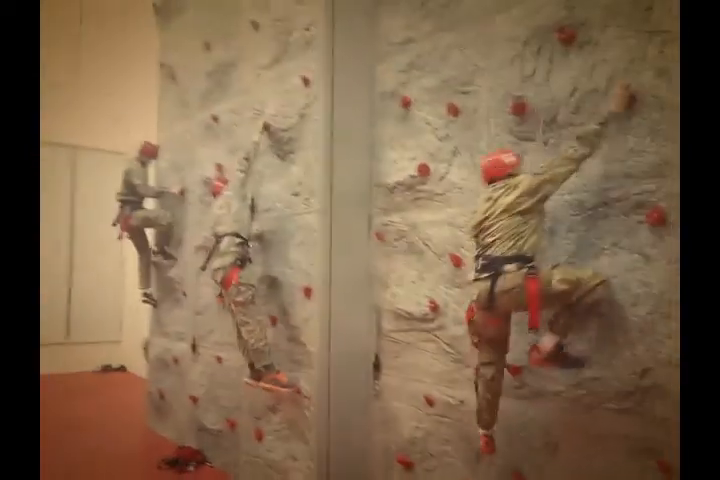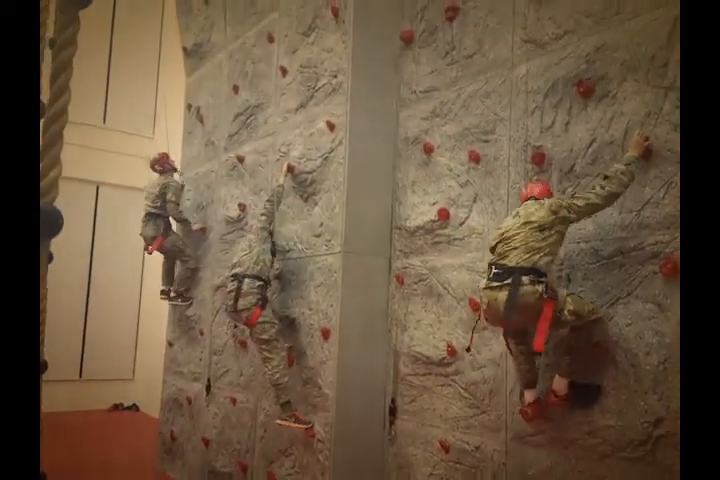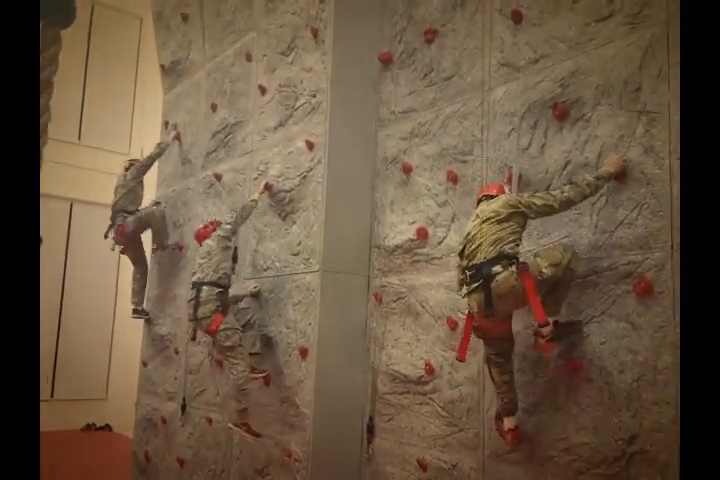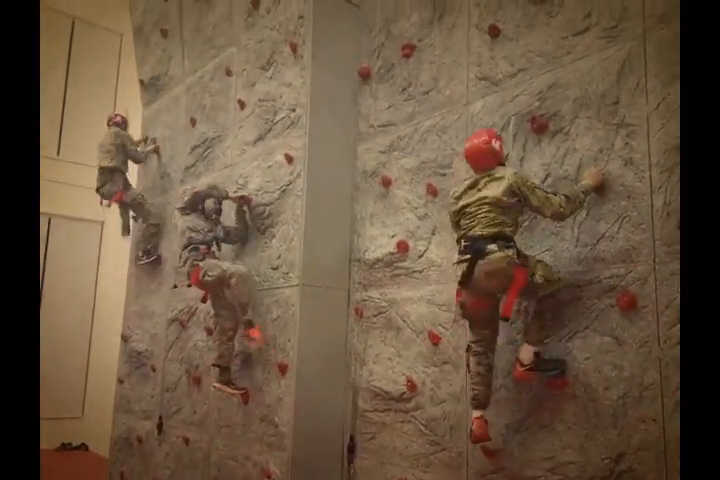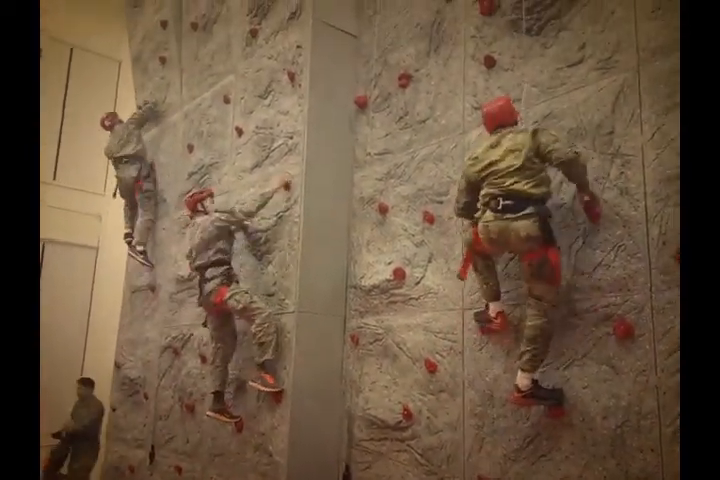
dt=1s
person 1, frame 1
left shoulder: (485, 205)
right shoulder: (529, 186)
right elbow: (577, 152)
right wrist: (611, 111)
left hip: (485, 290)
right hip: (518, 282)
left knee: (490, 360)
right knee: (596, 283)
left ankle: (486, 432)
right ankle: (548, 345)
person 1, frame 2
left shoulder: (508, 222)
right shoulder: (553, 208)
right elbow: (606, 191)
right wrist: (633, 155)
left hip: (492, 298)
right hip: (525, 295)
left knee: (517, 329)
right knee: (590, 316)
left ankle: (529, 399)
right ankle: (560, 387)
person 1, frame 3
left shoulder: (471, 227)
right shoulder: (509, 202)
left elbow: (462, 279)
right elbow: (564, 197)
right wrist: (606, 172)
left hip: (479, 299)
right hip: (507, 283)
left knee: (498, 357)
right knee: (565, 256)
left ankle: (509, 425)
right ankle: (547, 329)
person 1, frame 4
left shoulder: (459, 194)
right shoulder: (512, 179)
right elbow: (558, 209)
right wrist: (587, 184)
left hip: (469, 270)
right hip: (499, 261)
left knee: (480, 343)
right knee: (549, 285)
left ankle: (478, 418)
right ankle: (526, 359)
person 1, frame 5
left shoulder: (477, 157)
right shoulder: (532, 136)
left elbow: (462, 207)
right elbow: (568, 158)
right wrist: (585, 191)
left hip: (493, 226)
right hip: (532, 225)
left knee: (472, 241)
right knee: (539, 303)
left ankle: (495, 311)
right ankle: (525, 384)
person 2, frame 1
left shoulder: (219, 209)
right shoulder: (230, 195)
left wrist: (250, 235)
left hip: (223, 262)
right hip: (231, 260)
left knee: (243, 319)
right knee: (251, 318)
left ankle: (255, 371)
right ankle: (268, 372)
person 2, frame 2
left shoulder: (247, 248)
right shoulder: (258, 235)
right elbow: (269, 209)
left wrist: (271, 264)
right wrist: (281, 181)
left hip: (234, 301)
right hip: (250, 299)
right knee: (274, 355)
right ankle: (287, 412)
person 2, frame 3
left shoulder: (208, 253)
right shoulder: (215, 242)
right elbow: (235, 219)
right wrist: (256, 196)
left hip: (201, 306)
right hip: (209, 307)
right knee: (238, 359)
left ankle: (250, 363)
right ankle: (241, 418)
person 2, frame 4
left shoulder: (216, 226)
right shoulder: (186, 211)
left elbow: (240, 236)
right elbow: (202, 192)
left wrist: (240, 209)
right wrist: (228, 196)
left hip: (208, 265)
right hip: (198, 262)
left knee: (227, 319)
right knee: (242, 273)
left ankle: (223, 376)
right ankle: (248, 323)
person 2, frame 5
left shoulder: (197, 231)
right shoulder: (212, 221)
right elbow: (246, 214)
left wrist: (234, 231)
right wrist: (274, 189)
left hip: (210, 289)
right hip: (221, 284)
left knee: (223, 344)
right knee: (263, 316)
left ankle: (217, 403)
right ankle: (263, 371)
person 3, frame 1
left shoulder: (135, 166)
right shoulder: (136, 168)
right elbow: (145, 190)
right wrist: (169, 191)
left hip: (130, 213)
right hip: (131, 212)
left knee: (144, 252)
right knee: (165, 217)
left ankle: (146, 291)
right ankle: (159, 249)
person 3, frame 2
left shoulder: (155, 183)
right shoulder: (172, 183)
right elbow: (173, 209)
right wrist: (189, 226)
left hip: (147, 227)
right hip: (159, 227)
left knee: (170, 255)
right knee: (189, 260)
left ankle: (166, 289)
right ankle: (177, 294)
person 3, frame 3
left shoulder: (127, 182)
right shoulder: (131, 175)
right elbow: (152, 157)
left wrist: (147, 207)
right wrist: (169, 139)
left hip: (123, 226)
right hip: (124, 224)
left knee: (140, 267)
right knee: (158, 212)
left ankle: (137, 307)
right ankle: (161, 245)
person 3, frame 4
left shoulder: (105, 139)
right shoulder: (119, 133)
right elbow: (138, 158)
left wrist: (137, 144)
right wrist: (149, 149)
left hip: (103, 184)
right hip: (116, 183)
left knee: (124, 206)
right knee: (152, 219)
left ankle: (126, 230)
right ankle: (145, 253)
person 3, frame 5
left shoulder: (109, 146)
right shoulder: (129, 125)
right elbow: (149, 111)
right wrist: (147, 106)
left hip: (122, 174)
right hip: (137, 169)
left knee: (130, 204)
right knee: (146, 212)
left ankle: (129, 233)
right ankle: (139, 247)
